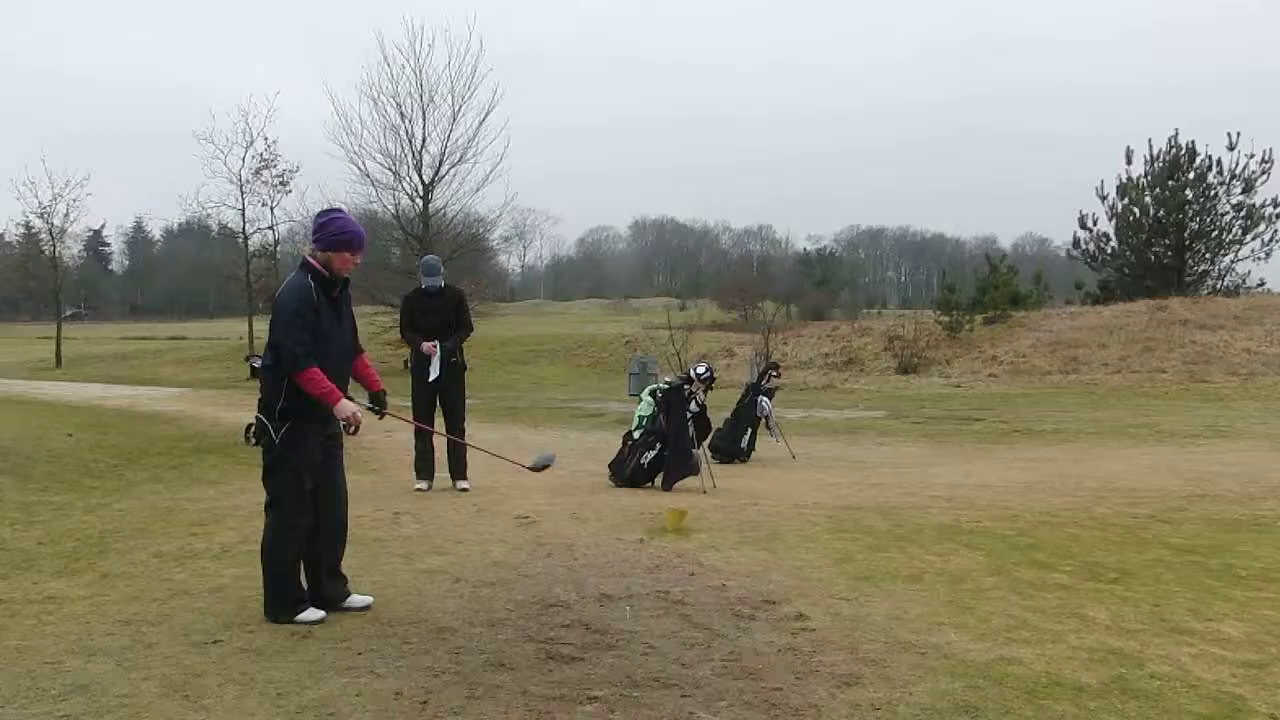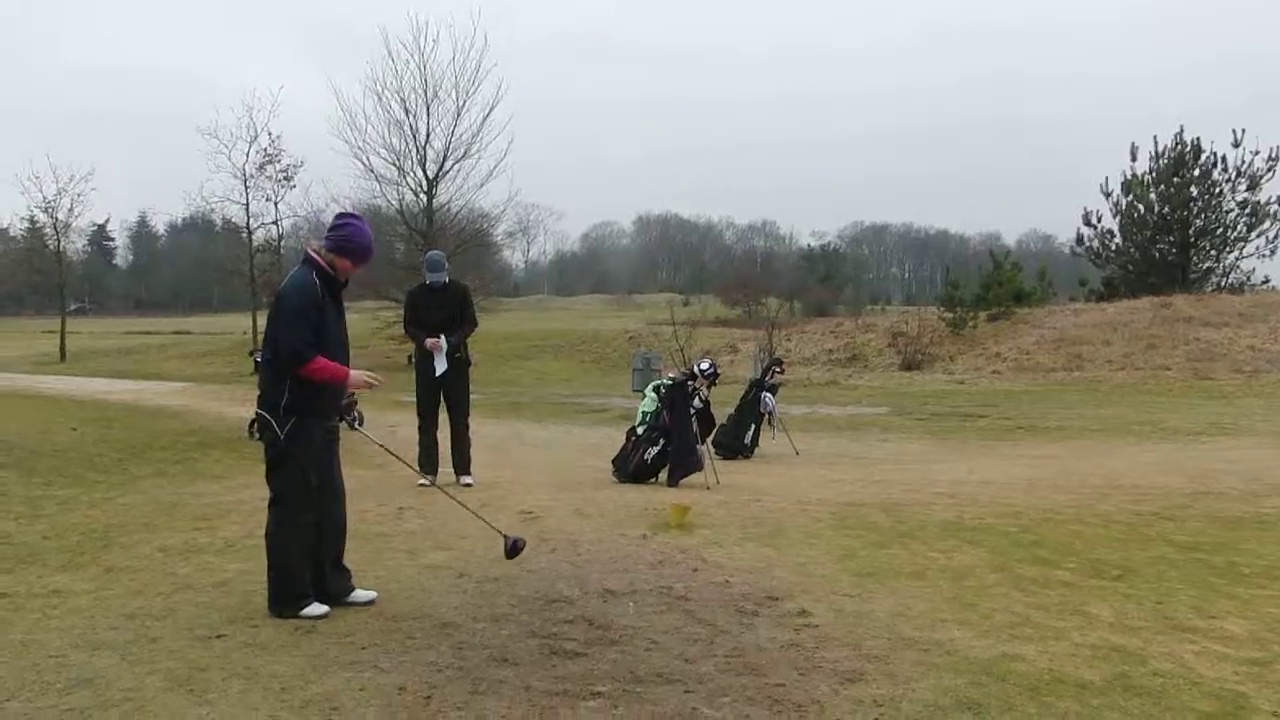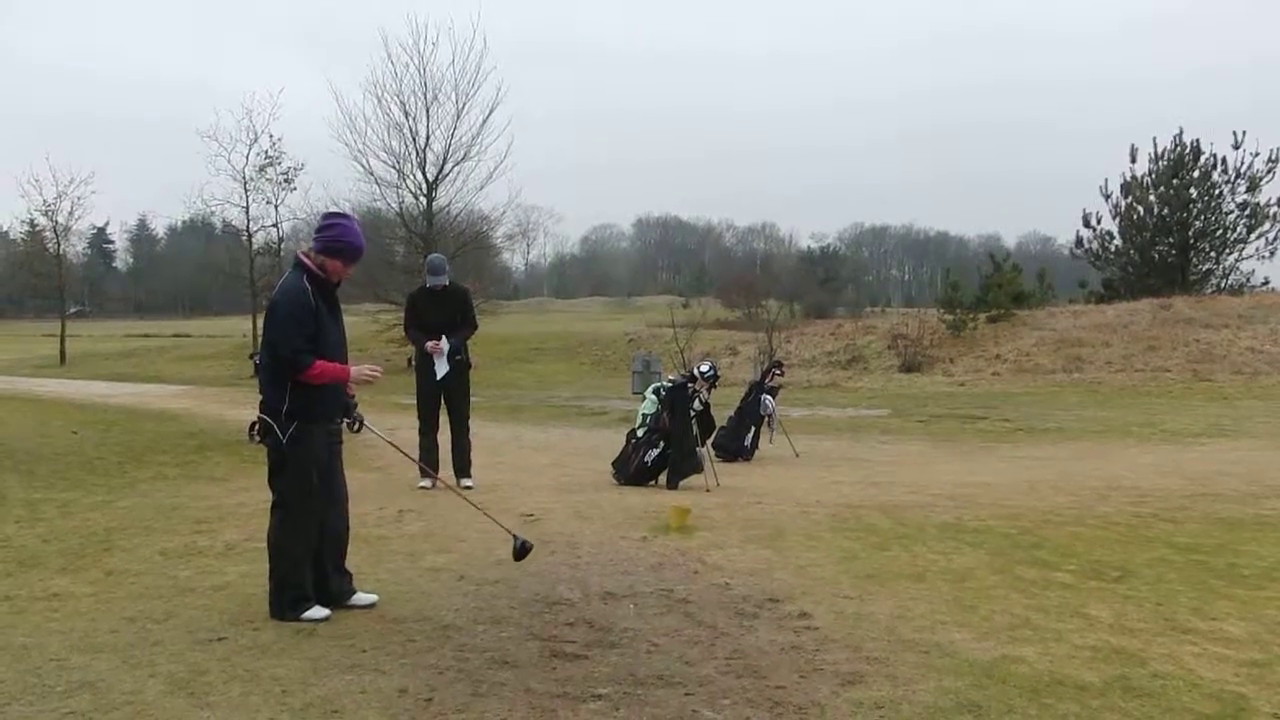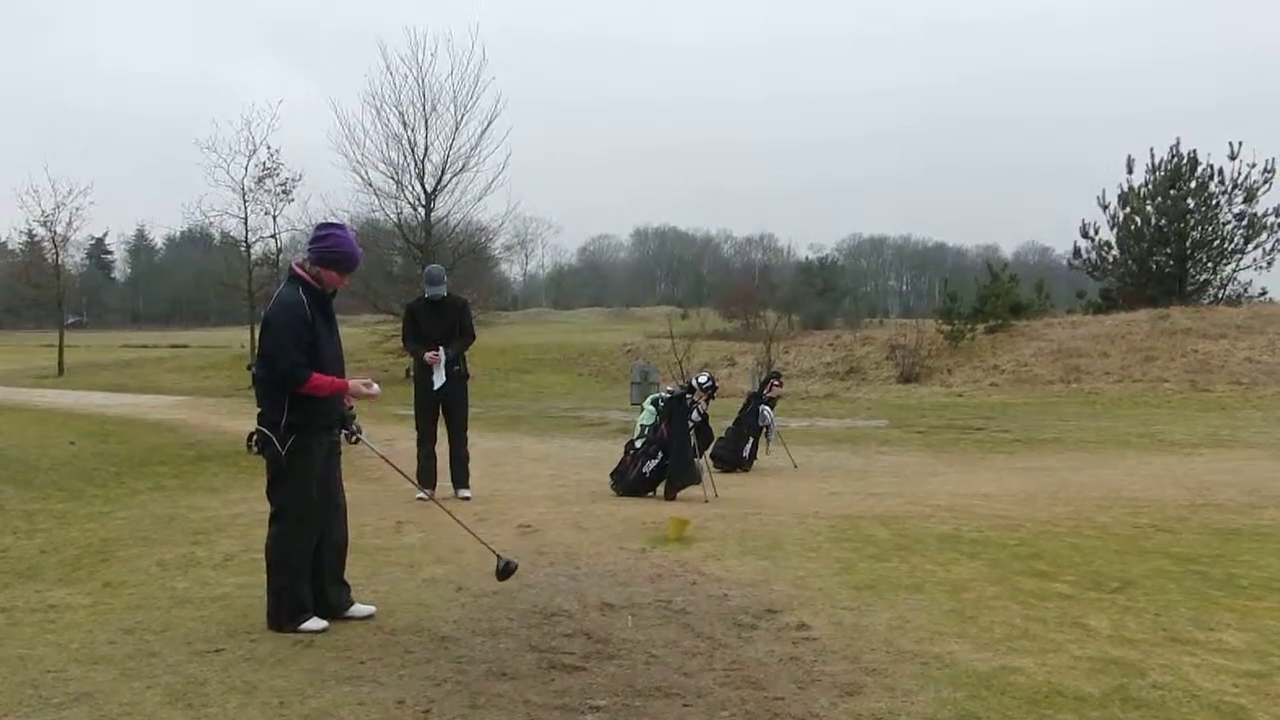
dt=0.5s
person 1, frame 1
left shoulder: (338, 290)
right shoulder: (298, 292)
left elbow: (350, 350)
right elbow: (296, 361)
left wrist: (374, 388)
right wrist: (336, 401)
left hip: (324, 419)
right hip: (290, 420)
left knee: (331, 508)
right knee: (290, 513)
left ankle: (329, 589)
right ankle: (284, 602)
person 1, frame 2
left shoulder: (328, 284)
right shoulder: (300, 287)
right elbow: (297, 356)
left wrist: (340, 395)
right wrist: (346, 377)
left hip: (319, 413)
right hip: (291, 416)
left knee: (329, 502)
right knee: (294, 506)
left ankle: (332, 584)
right ankle: (289, 596)
person 1, frame 3
left shoulder: (323, 288)
right shoulder: (293, 293)
right elbow: (295, 362)
left wrist: (342, 393)
right wrist: (347, 374)
left hip: (323, 418)
right hip: (293, 421)
left knee: (332, 506)
right knee: (296, 510)
left ankle: (333, 587)
right ankle: (290, 600)
person 1, frame 4
left shoulder: (318, 299)
right shoulder: (289, 305)
right elbow: (292, 374)
left wrist: (341, 403)
right wrist: (344, 388)
left hip: (321, 429)
right hip: (292, 433)
left knee: (331, 517)
right knee: (295, 521)
left ankle: (331, 598)
right ankle: (288, 611)
person 2, frame 1
left shoulder: (456, 295)
right shoulder: (411, 299)
left elbow: (466, 327)
right elbow: (405, 331)
left wrist: (448, 346)
right wrist: (420, 344)
left hip: (452, 363)
right hip: (422, 365)
left knee: (455, 422)
right knee: (422, 422)
left ankle: (459, 476)
right ankle: (424, 476)
person 2, frame 2
left shoulder: (461, 291)
right shoulder: (415, 294)
left elbow: (470, 323)
right elbow: (409, 327)
left wrist: (453, 341)
right wrist: (424, 340)
left hip: (456, 358)
right hip: (426, 360)
left knee: (460, 417)
right knee: (426, 418)
left ankle: (463, 471)
right ankle: (427, 470)
person 2, frame 3
left shoulder: (461, 294)
right shoulder: (415, 297)
left elbow: (471, 325)
right elbow: (410, 330)
left wrist: (453, 343)
right wrist: (425, 344)
left hip: (456, 361)
right hip: (426, 363)
left knee: (460, 419)
right knee: (427, 421)
left ankle: (463, 473)
right ankle: (428, 473)
person 2, frame 4
left shoulder: (459, 304)
right shoulder: (414, 308)
left elbow: (468, 336)
right elbow: (408, 340)
left wrist: (450, 353)
right wrist: (423, 354)
left hip: (454, 372)
right hip: (424, 374)
left knee: (458, 431)
right knee: (425, 432)
left ankle: (461, 484)
right ankle: (426, 484)
